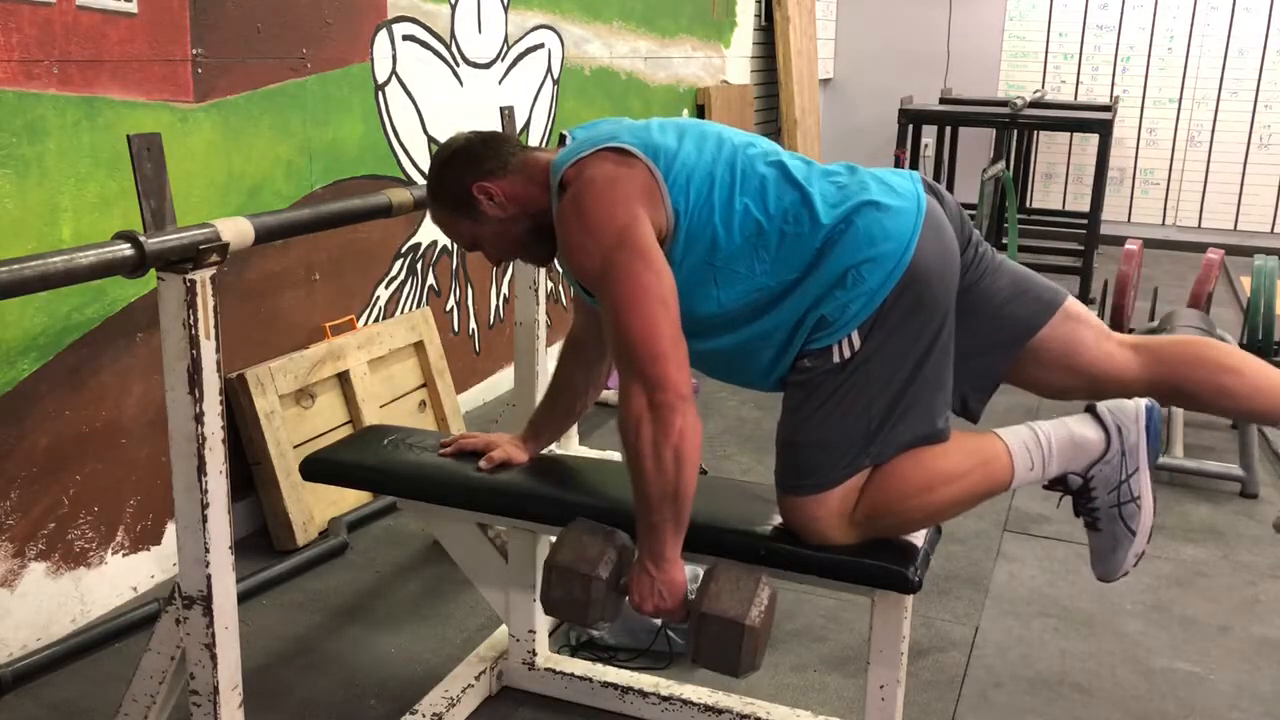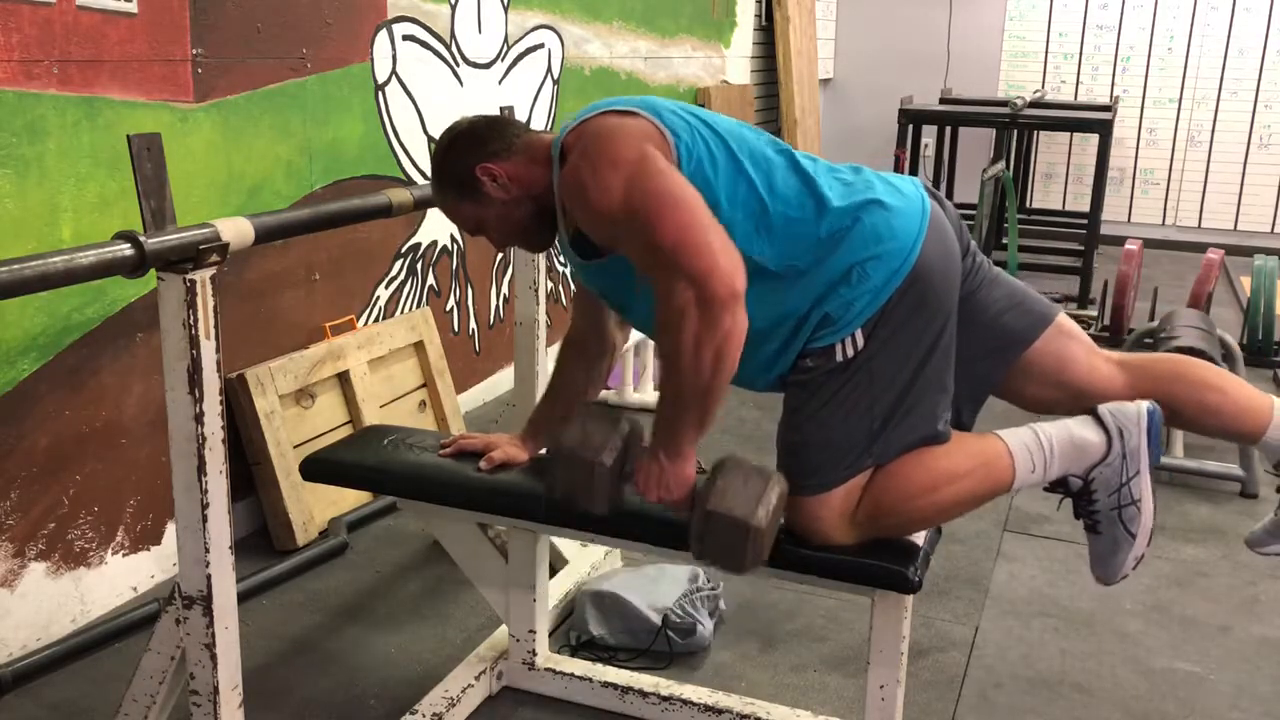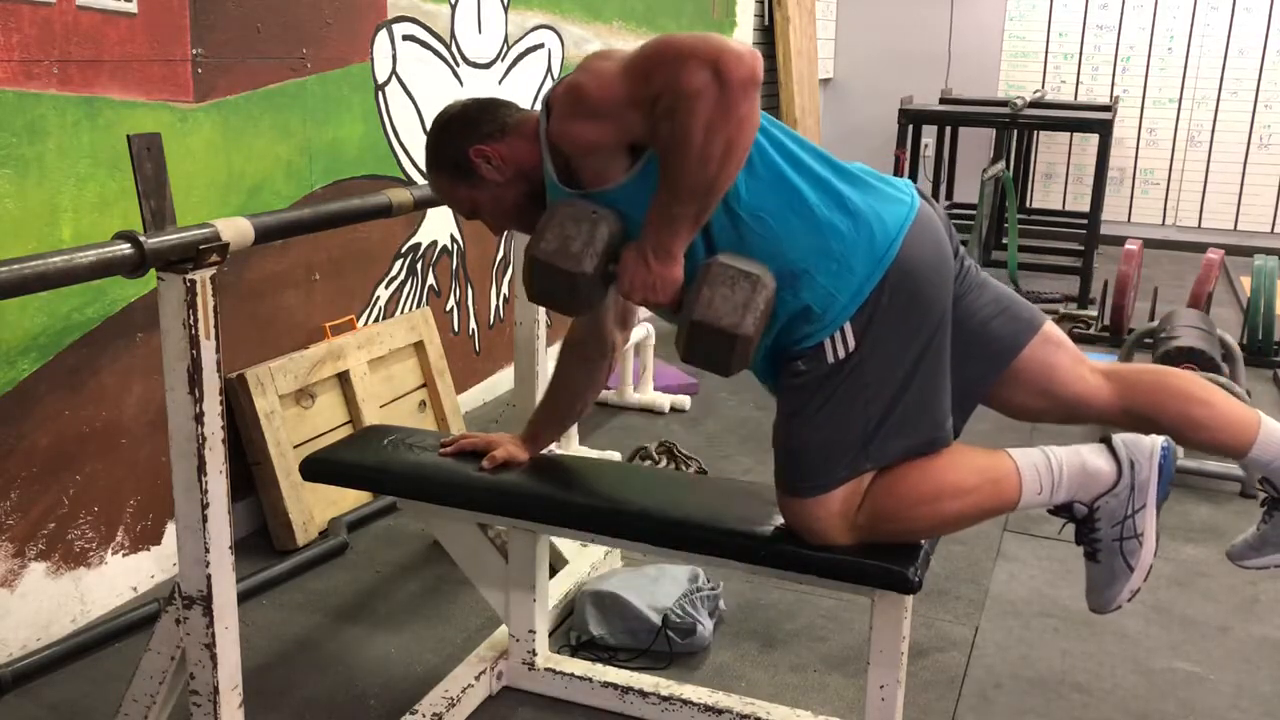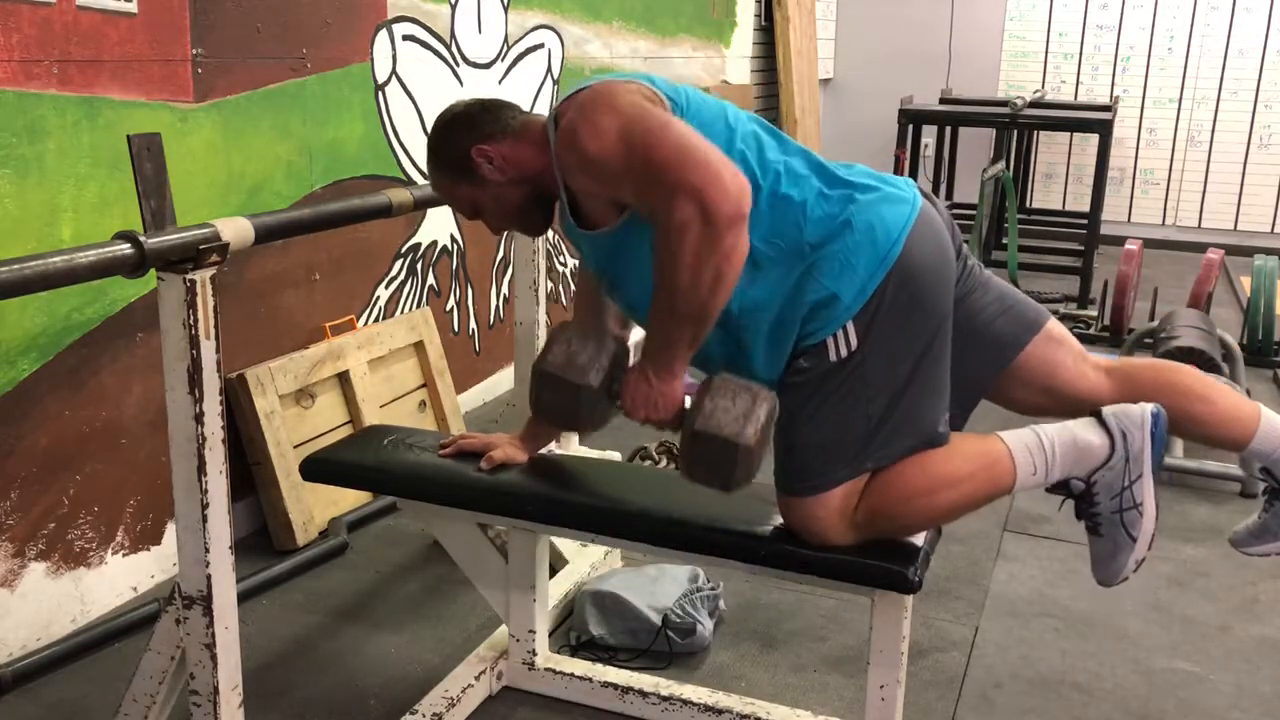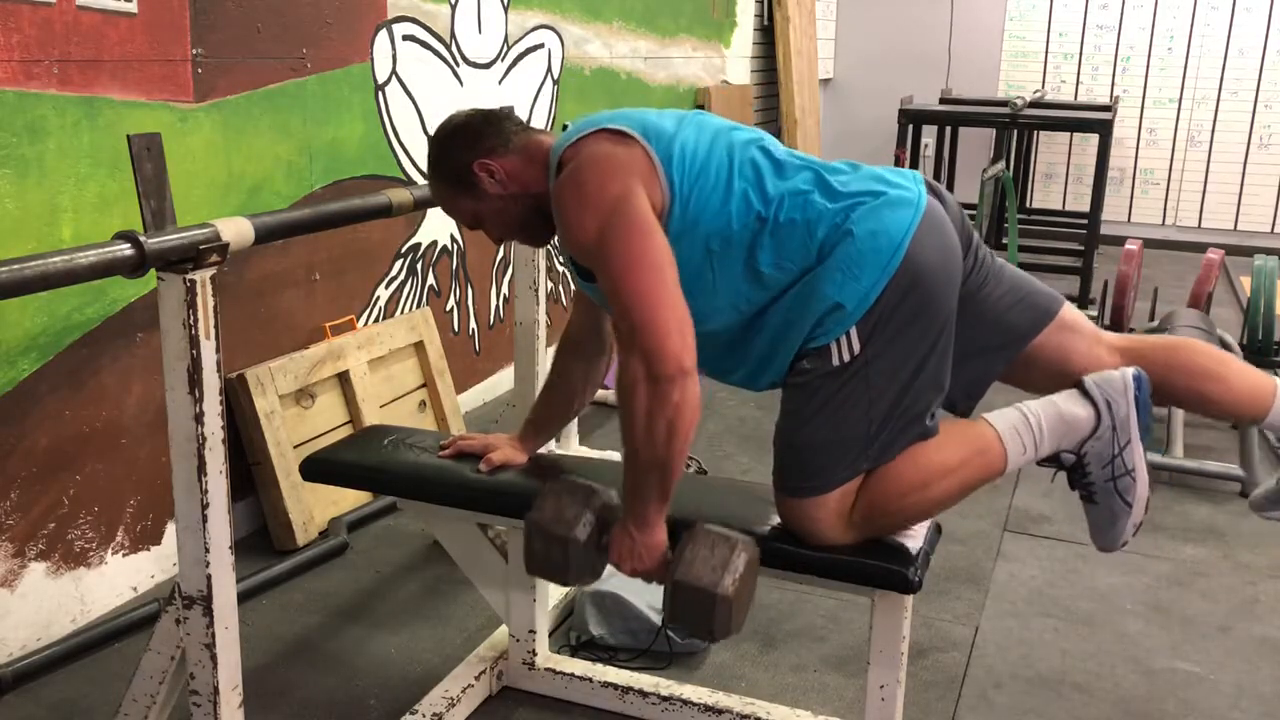
dt=0.5s
person 1, frame 1
left shoulder: (592, 210)
right shoulder: (595, 174)
left elbow: (660, 394)
right elbow: (594, 338)
left wrist: (659, 557)
right wrist: (527, 442)
left hip: (870, 273)
right hip: (909, 224)
left knee: (822, 516)
right knee: (1119, 360)
left ankle: (1076, 447)
person 1, frame 2
left shoulder: (598, 167)
right shoulder: (591, 199)
left elbow: (715, 294)
right elbow: (594, 337)
left wrist: (673, 451)
right wrist: (529, 441)
left hip: (871, 277)
right hip: (907, 235)
left knee: (825, 516)
right knee: (1104, 377)
left ankle: (1081, 449)
person 1, frame 3
left shoulder: (581, 112)
right shoulder: (584, 193)
left elbow: (727, 70)
right elbow: (597, 333)
left wrist: (663, 245)
right wrist: (530, 440)
left hip: (856, 280)
right hip: (897, 243)
left knee: (826, 516)
right knee: (1092, 387)
left ankle: (1091, 477)
person 1, frame 4
left shoulder: (590, 131)
right shoulder: (584, 202)
left elbow: (717, 201)
right elbow: (591, 334)
left wrist: (665, 364)
right wrist: (527, 439)
left hip: (859, 276)
right hip: (900, 241)
left knee: (824, 517)
right knee: (1090, 380)
left ankle: (1084, 453)
person 1, frame 5
left shoulder: (589, 187)
right shoulder: (598, 163)
left elbow: (665, 364)
right elbow: (592, 334)
left wrist: (643, 521)
right wrist: (526, 439)
left hip: (869, 273)
right hip: (911, 225)
left knee: (823, 514)
right knee: (1098, 361)
left ankle: (1065, 426)
